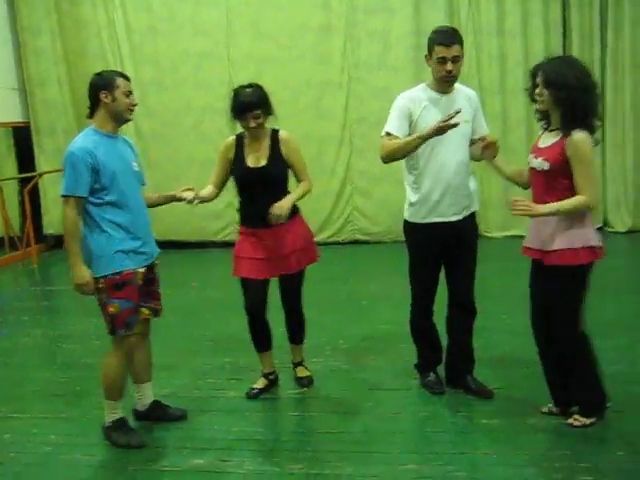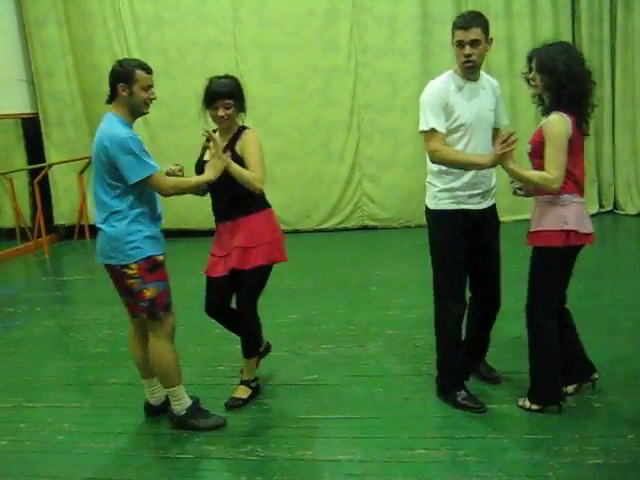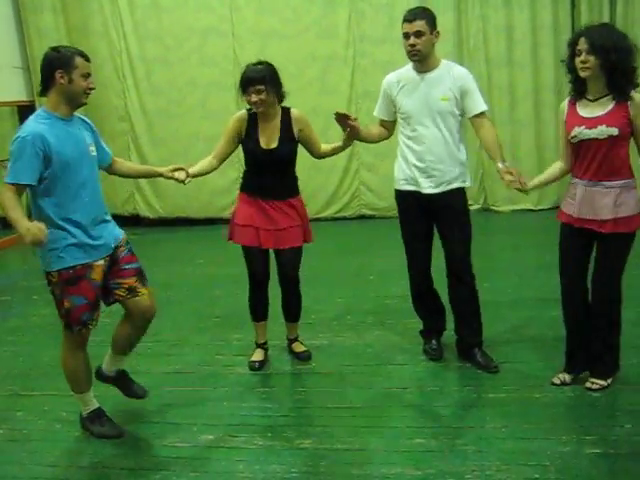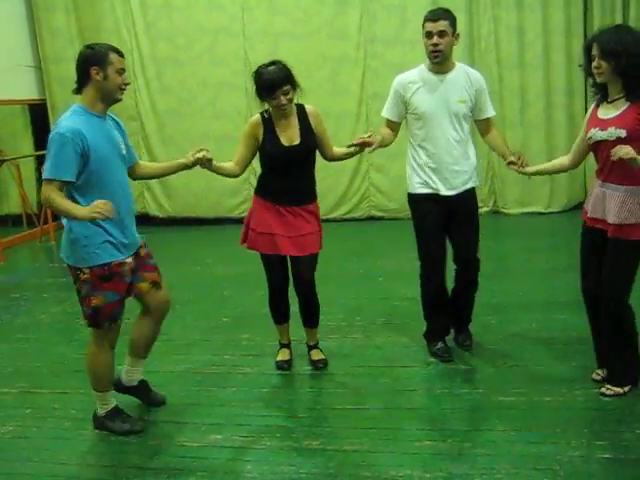
dt=1s
person 1, frame 1
left shoulder: (125, 144)
right shoulder: (82, 150)
right elbow: (71, 211)
left wrist: (172, 196)
right wrist: (77, 265)
left hip: (144, 255)
right hip: (113, 263)
left knee: (142, 332)
right knee: (124, 341)
left ankle: (145, 402)
right ankle: (113, 419)
person 1, frame 2
left shoulder: (115, 130)
right shoulder: (120, 137)
right elbow: (163, 187)
left wrist: (164, 174)
right wrist: (207, 176)
left hip: (129, 246)
right hip: (134, 249)
left knee: (142, 324)
right knee: (161, 326)
left ankle: (156, 398)
right ankle: (181, 408)
person 1, frame 3
left shoulder: (84, 126)
right shoulder: (34, 135)
left elbow: (111, 164)
left wrist: (158, 171)
left hip: (109, 238)
right hip: (69, 254)
left knee: (144, 307)
right knee: (77, 334)
left ankle: (112, 368)
right ankle: (89, 410)
person 1, frame 4
left shoulder: (113, 124)
right shoulder: (69, 131)
left elbow: (134, 168)
right elbow: (50, 192)
left wrist: (183, 164)
right wrist: (81, 212)
left hip: (128, 241)
right hip: (94, 252)
left knee: (159, 303)
right knee: (105, 332)
left ankle: (131, 377)
right ankle: (105, 411)
person 2, frame 1
left shoulder: (470, 98)
right shoulder: (409, 101)
right elbow: (386, 153)
left wrist: (485, 151)
right wrist: (427, 132)
left hip: (464, 216)
right hip: (423, 219)
left knee: (464, 299)
right knee: (423, 300)
left ankle: (460, 370)
right ankle: (428, 366)
person 2, frame 2
left shoulder: (492, 87)
right shoulder: (437, 90)
right elbow: (435, 150)
right wrist: (484, 160)
left hip: (484, 206)
right hip: (447, 208)
left knee: (488, 290)
right knee: (451, 296)
left ankle: (473, 357)
right ankle: (450, 381)
person 2, frame 3
left shoulder: (459, 77)
right shoulder: (393, 82)
left elbow: (481, 124)
right elbow: (385, 129)
left wrist: (500, 163)
right wrist: (357, 131)
left hip: (450, 186)
right hip: (409, 188)
left knee: (460, 267)
right knee: (418, 267)
left ankle: (470, 343)
right ankle: (432, 332)
person 2, frame 4
left shoulder: (472, 80)
right shoulder: (405, 83)
left elbow: (486, 127)
right elbow: (390, 129)
left wrist: (506, 154)
right wrist: (374, 141)
left hip: (463, 188)
right hip: (424, 190)
left knee: (469, 261)
right knee: (432, 265)
left ankle: (460, 321)
right ankle: (436, 332)
person 3, frame 1
left shoulder: (578, 138)
right shoulder: (545, 132)
left elbow: (588, 199)
right elbow: (527, 180)
left wrist: (541, 209)
right wrist: (493, 160)
left hip: (571, 240)
right hip: (543, 240)
left knee: (567, 324)
right knee: (543, 322)
left ankle: (591, 402)
right ankle: (566, 397)
person 3, frame 2
left shoulder: (556, 121)
right shoulder: (570, 117)
left elbow: (554, 181)
left wrist: (511, 167)
right wrist: (531, 185)
left hip: (558, 222)
right hip: (566, 220)
left knee: (540, 308)
right knee: (552, 303)
left ankle: (546, 392)
right ankle: (578, 370)
person 3, frame 3
right shoulder: (568, 106)
right elbow: (565, 163)
right wrist: (531, 184)
right hip: (577, 205)
left knee: (606, 288)
right knee: (571, 287)
left ankle: (604, 365)
right ankle: (575, 362)
person 3, frame 4
right shoulder: (596, 108)
right elbow: (572, 160)
right wrist: (530, 170)
right hip: (599, 206)
right knee: (591, 289)
right ankle: (607, 361)
person 4, frame 1
left shoulder: (283, 140)
right shoulder: (230, 146)
left elbow: (306, 181)
right elbow: (215, 188)
left wrist: (288, 201)
right wrist: (197, 195)
left hip: (288, 233)
right hip: (251, 236)
left knee: (292, 302)
right knee: (254, 308)
left ankle: (298, 361)
right ankle: (268, 372)
person 4, frame 2
left shoulder: (248, 136)
right shoulder: (210, 139)
left elbow: (258, 184)
right elbow: (206, 186)
left wrist: (223, 160)
left hip: (254, 229)
right hip: (226, 231)
left knee: (245, 305)
right knee: (215, 306)
left ankle: (249, 380)
right ankle: (257, 343)
person 4, frame 3
left shoulder: (294, 118)
right shoulder: (242, 120)
left elbow: (318, 151)
right elbow: (215, 158)
left wrist: (346, 142)
right wrist: (189, 172)
left hip: (288, 207)
right hip: (252, 207)
left knee: (290, 277)
right knee: (258, 278)
left ankle: (293, 338)
right ankle: (260, 344)
person 4, frame 4
left shoulder: (310, 114)
right shoulder: (257, 124)
left elbow: (329, 153)
right elbow: (237, 167)
left wrist: (356, 150)
right wrist: (210, 165)
left hip: (305, 211)
right hip: (269, 212)
left knee: (306, 283)
right knee: (277, 283)
left ankle: (313, 343)
right ankle: (284, 343)
